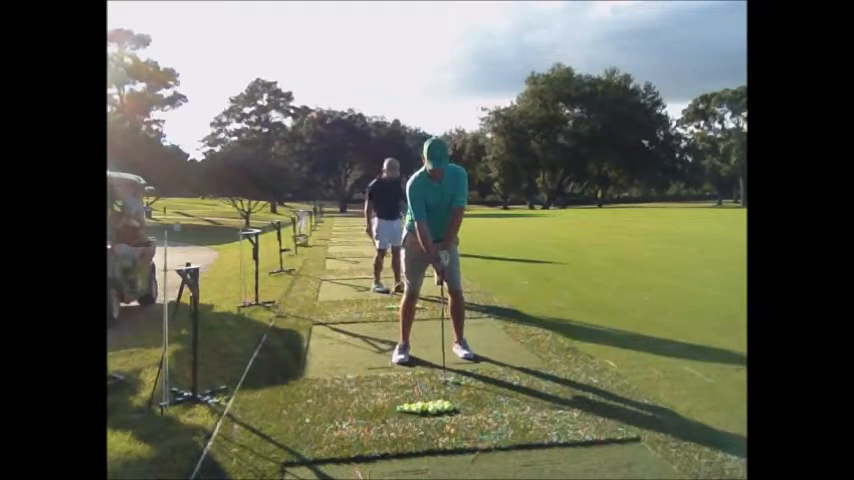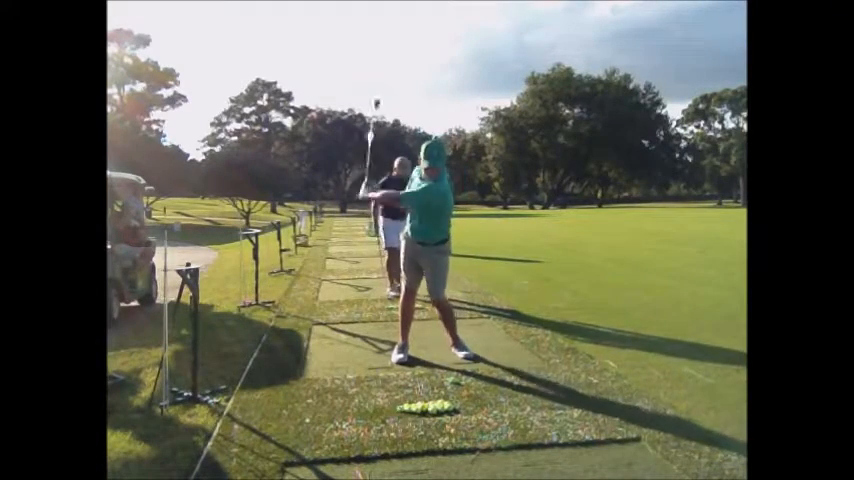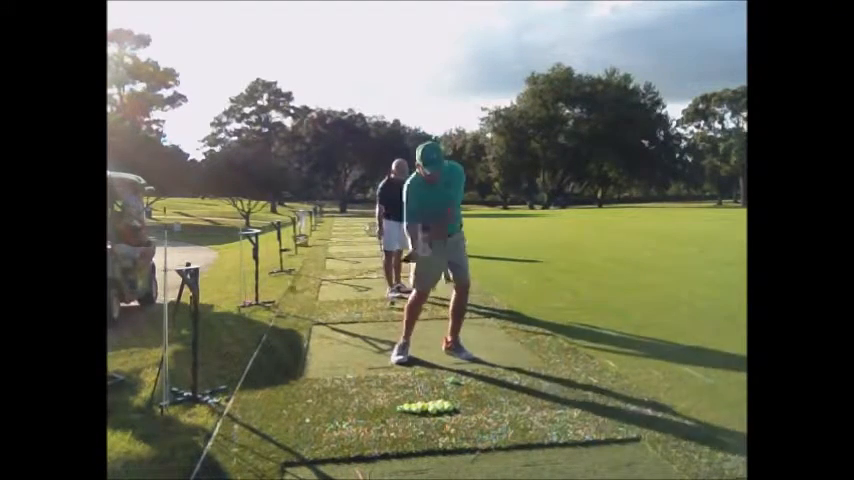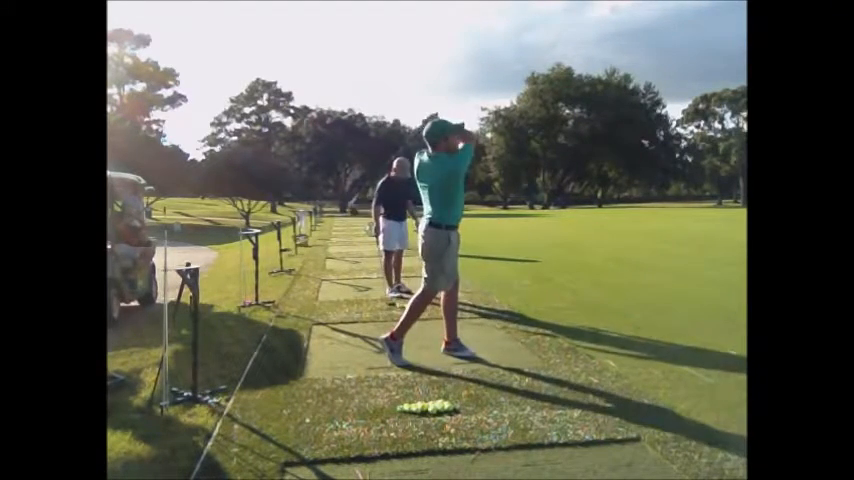
dt=0.5s
person 1, frame 1
left shoulder: (459, 175)
right shoulder: (414, 184)
left elbow: (457, 213)
right elbow: (420, 225)
left wrist: (445, 248)
right wrist: (434, 259)
left hip: (446, 241)
right hip: (416, 241)
left knee: (456, 291)
right knee: (411, 293)
left ankle: (459, 341)
right ankle: (403, 344)
person 1, frame 2
left shoulder: (437, 190)
right shoulder: (418, 173)
left elbow: (395, 199)
right elbow: (400, 197)
left wrist: (369, 195)
right wrist: (379, 193)
left hip: (436, 248)
right hip: (411, 241)
left knee: (438, 299)
right knee: (408, 292)
left ankle: (456, 342)
right ankle: (402, 343)
person 1, frame 3
left shoulder: (455, 171)
right shoulder: (412, 186)
left elbow: (450, 211)
right elbow: (410, 224)
left wrist: (434, 233)
right wrist: (418, 245)
left hip: (454, 237)
right hip: (428, 241)
left knee: (462, 287)
right knee: (421, 292)
left ankle: (452, 342)
right ankle: (404, 342)
person 1, frame 4
left shoulder: (420, 159)
right shoulder: (453, 165)
right elbow: (468, 140)
left wrist: (437, 126)
right wrist: (448, 129)
left hip: (440, 231)
right hip: (440, 234)
left knee: (451, 285)
right knee: (430, 290)
left ankle: (451, 341)
right ankle: (394, 337)
person 2, frame 1
left shoulder: (398, 184)
right shoulder: (375, 185)
left elbow: (402, 203)
right elbow: (368, 206)
right wrist: (369, 225)
left hip: (396, 221)
right hip: (381, 221)
left knee: (397, 252)
right knee: (381, 252)
left ankle: (398, 283)
right ankle: (377, 283)
person 2, frame 2
left shoulder: (406, 183)
right shoulder: (385, 183)
right elbow: (375, 204)
right wrist: (375, 223)
left hip: (402, 221)
right hip: (388, 220)
left knee: (399, 253)
right knee: (391, 252)
left ankle: (398, 283)
right ankle: (391, 286)
person 2, frame 3
right shoulder: (385, 185)
right elbow: (379, 207)
right wrist: (380, 226)
left hip: (402, 221)
right hip: (389, 222)
left knee: (399, 253)
right knee: (389, 254)
left ankle: (398, 283)
right ankle: (390, 287)
person 2, frame 4
left shoulder: (407, 182)
right shoulder: (385, 184)
right elbow: (376, 205)
left wrist: (415, 219)
right wrist: (376, 224)
left hip: (402, 221)
right hip: (388, 221)
left knee: (399, 253)
right knee: (388, 254)
left ankle: (397, 283)
right ankle: (390, 287)
